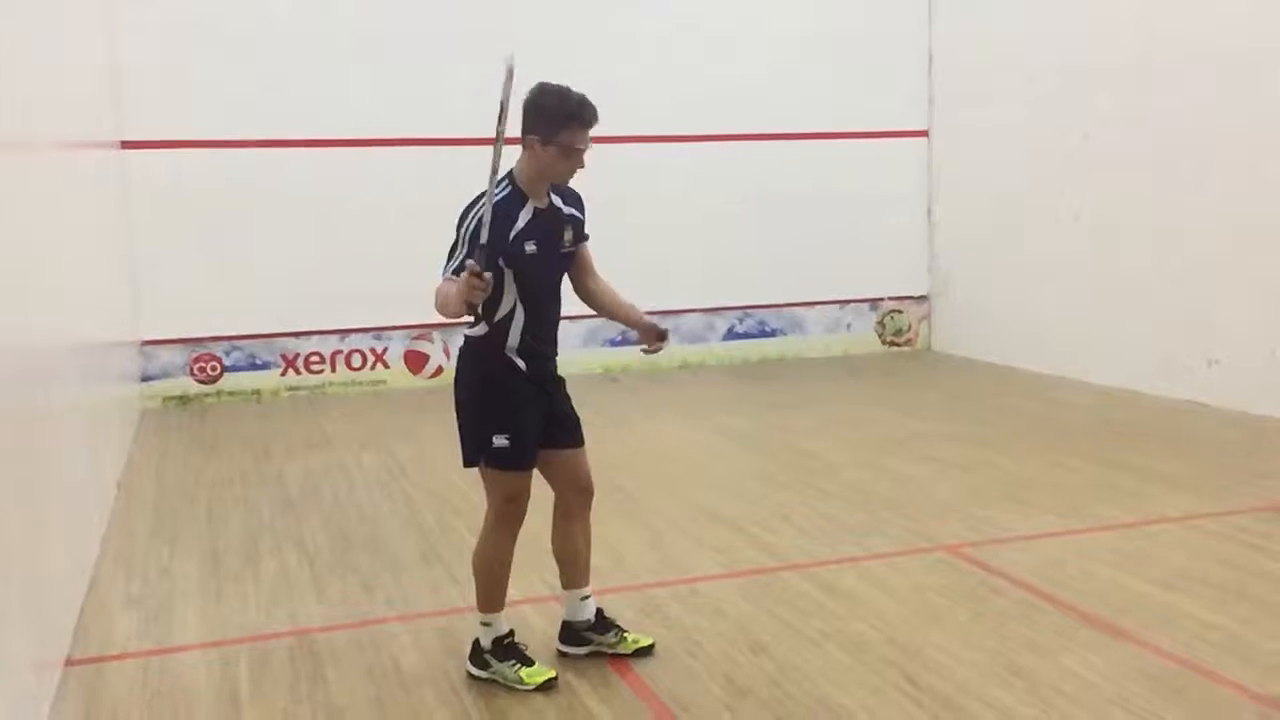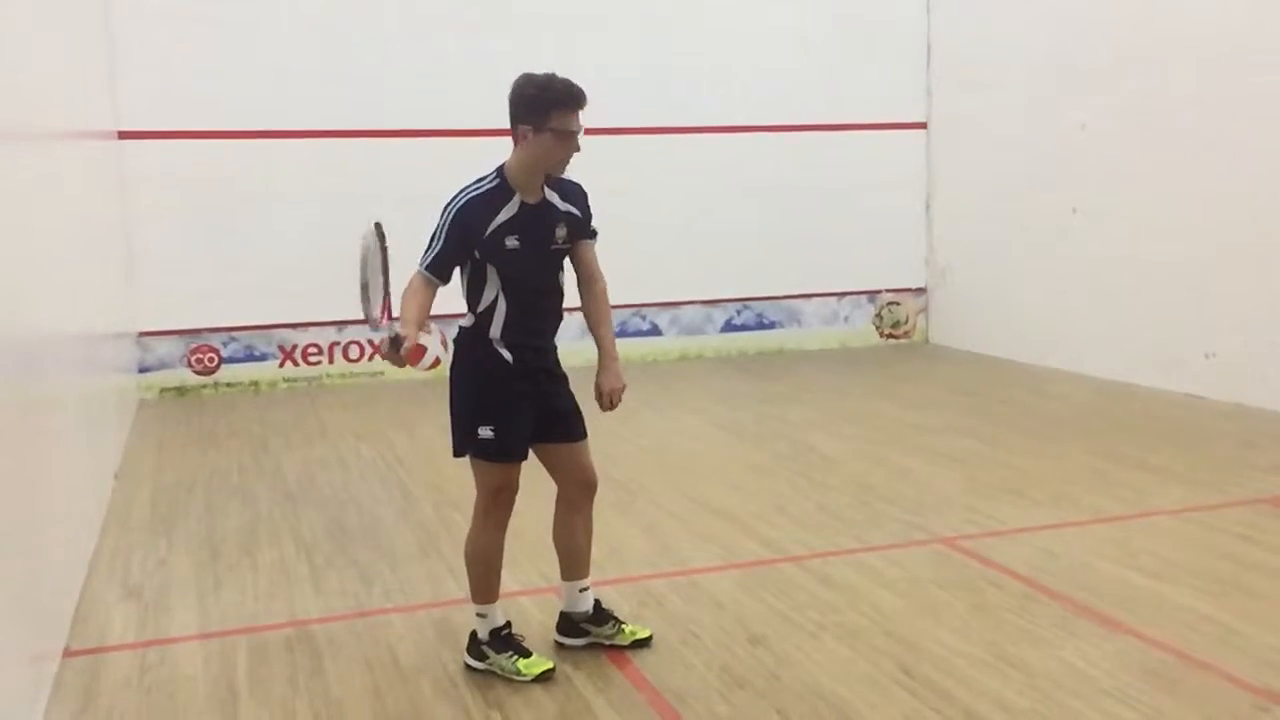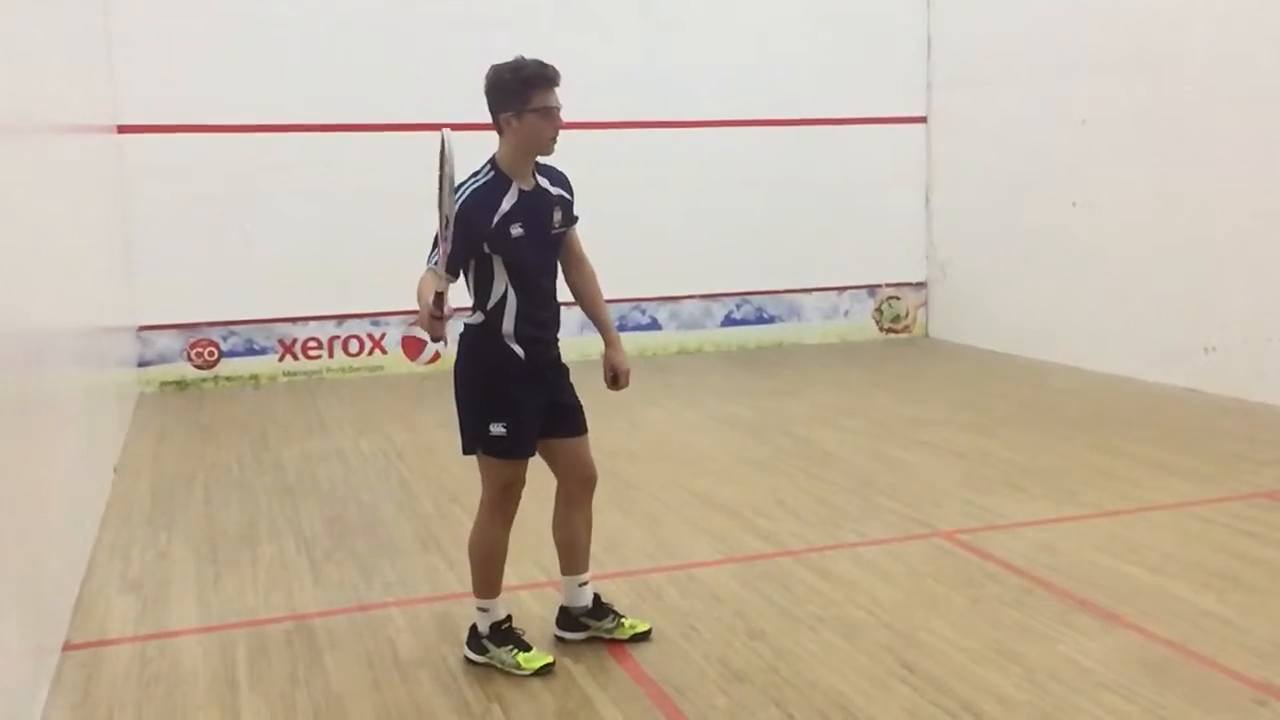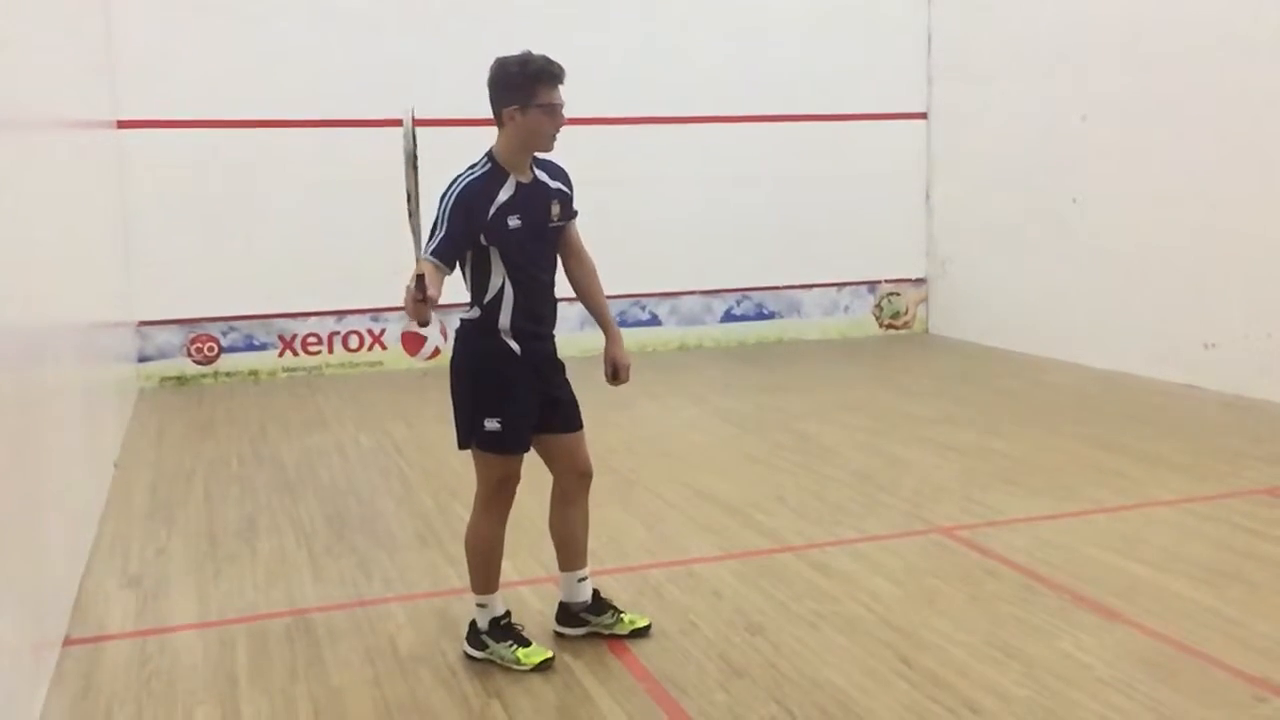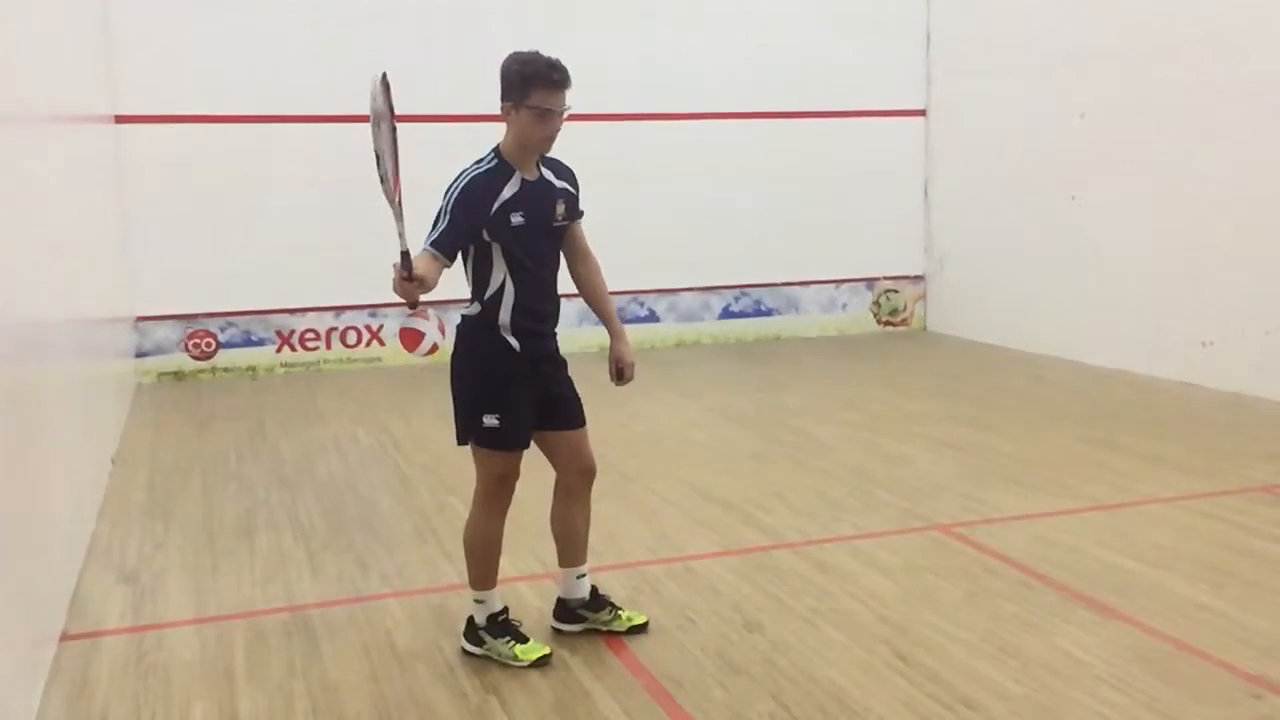
dt=1s
person 1, frame 1
left shoulder: (569, 205)
right shoulder: (489, 212)
left elbow: (586, 280)
right elbow: (446, 292)
left wrist: (637, 321)
right wrist: (461, 299)
left hip: (542, 372)
right hip: (495, 377)
left knee: (577, 489)
right knee: (508, 508)
left ankle: (582, 621)
right ankle: (491, 644)
person 1, frame 2
left shoulder: (571, 199)
right shoulder: (472, 207)
left elbow: (590, 280)
right elbow: (426, 279)
left wrist: (609, 360)
right wrist: (408, 330)
left hip: (543, 364)
right hip: (488, 371)
left knee: (580, 481)
right knee: (496, 500)
left ankle: (579, 611)
right ankle: (488, 635)
person 1, frame 3
left shoulder: (556, 185)
right shoulder: (474, 199)
left elbow: (575, 263)
right elbow: (437, 272)
left wrist: (611, 339)
right wrist: (431, 304)
left hip: (545, 359)
right hip: (494, 367)
left knee: (580, 476)
right knee: (502, 495)
left ankle: (579, 606)
right ankle: (488, 630)
person 1, frame 4
left shoulder: (555, 180)
right shoulder: (470, 192)
left elbow: (576, 259)
right elbow: (434, 263)
left wrist: (612, 334)
right wrist: (423, 293)
left hip: (540, 354)
right hip: (490, 361)
left knee: (576, 471)
right knee: (497, 490)
left ankle: (579, 603)
right ankle: (487, 626)
person 1, frame 5
left shoulder: (561, 180)
right shoulder: (475, 186)
left elbow: (580, 258)
right elbow: (435, 256)
left wrist: (616, 333)
right wrist: (416, 278)
left hip: (543, 352)
right hip: (491, 357)
left knee: (579, 469)
right knee: (496, 487)
left ankle: (577, 599)
right ankle: (485, 621)
